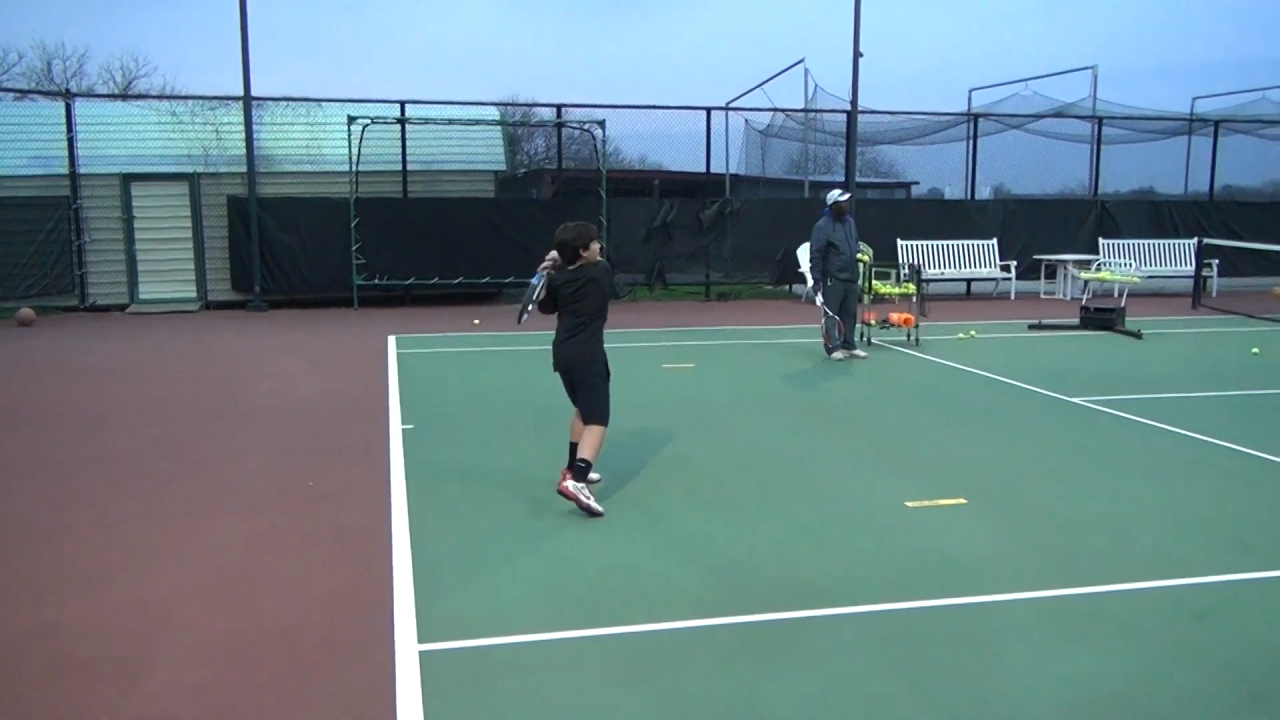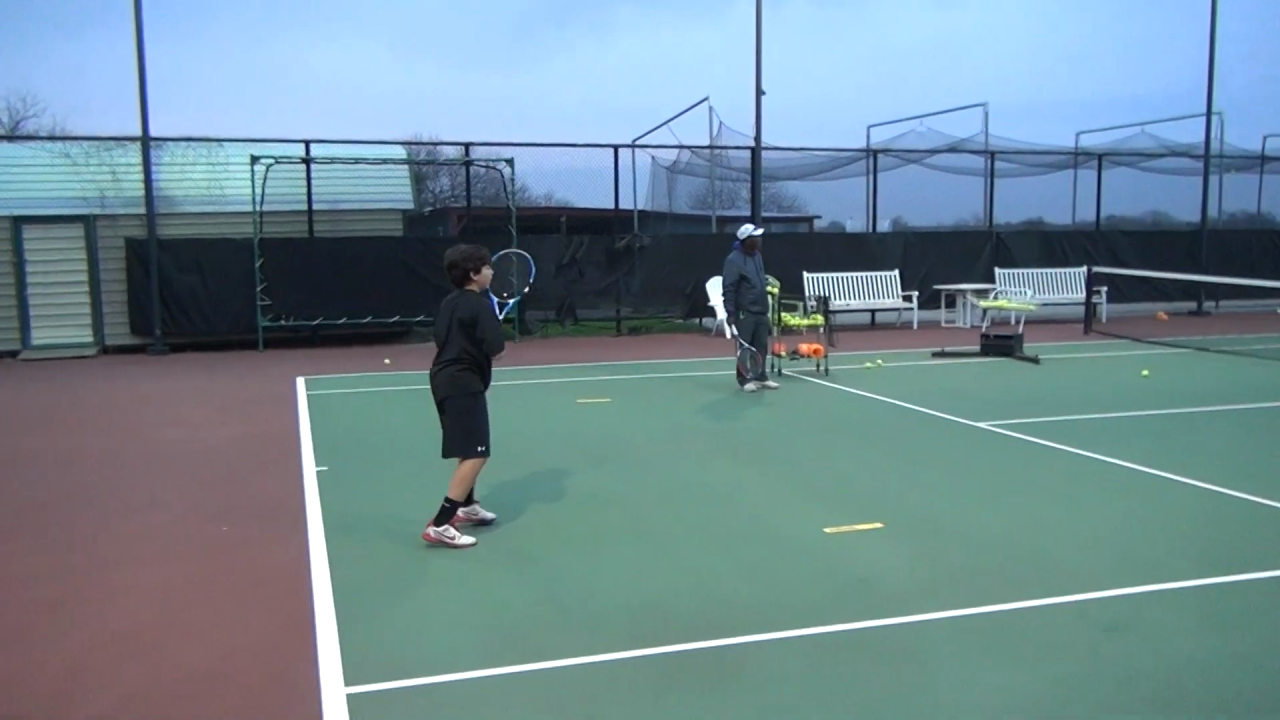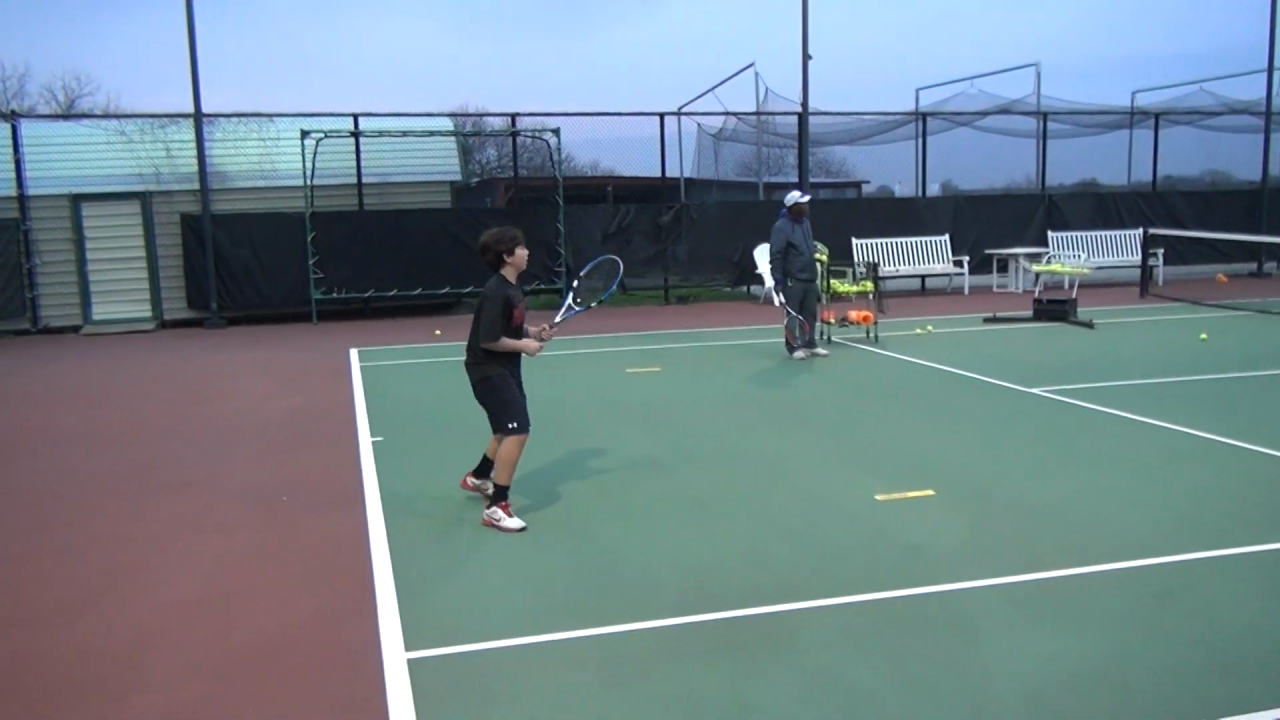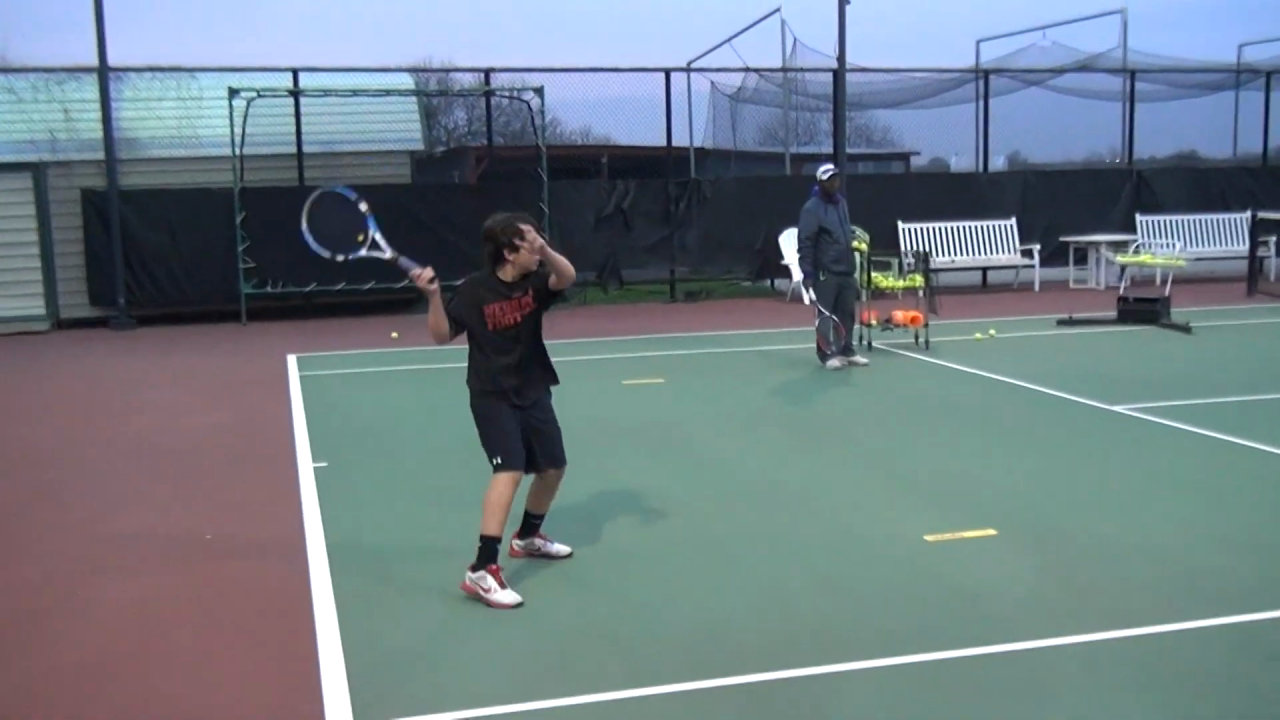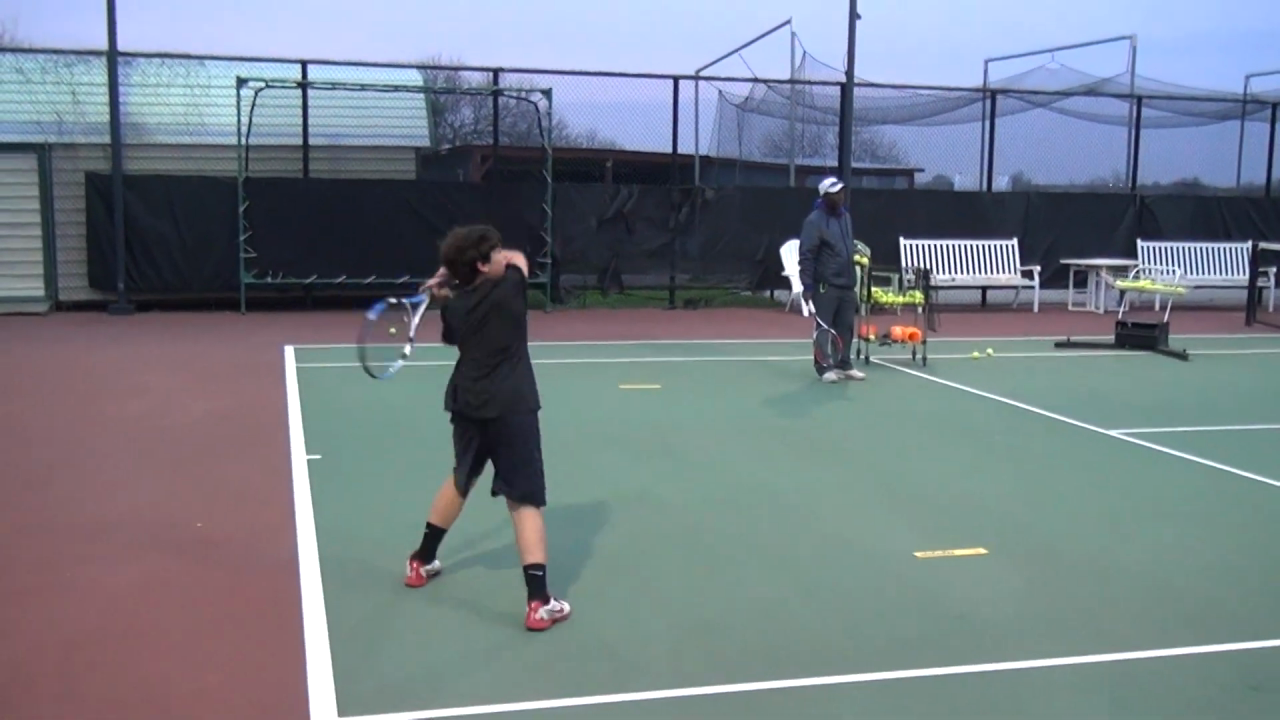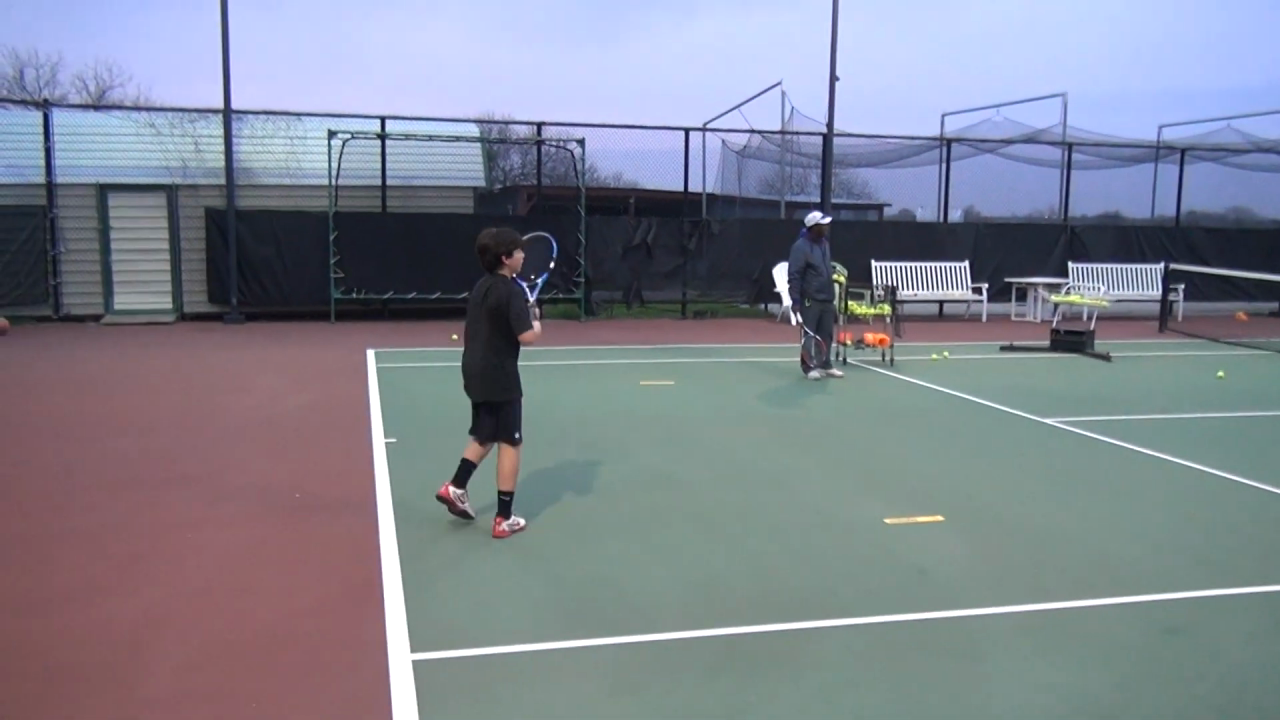
dt=0.7s
person 1, frame 1
left shoulder: (556, 280)
right shoulder: (601, 272)
left elbow: (544, 307)
left wrist: (558, 259)
right wrist: (560, 259)
left hip: (563, 352)
right hip: (588, 355)
left knee: (584, 409)
right knee: (597, 420)
left ankle: (574, 470)
right ankle: (577, 481)
person 1, frame 2
left shoulder: (449, 303)
right shoulder: (481, 306)
right elbow: (496, 351)
right wrist: (499, 339)
left hip: (444, 380)
right hip: (465, 385)
left knee: (468, 448)
right knee: (476, 454)
left ankle: (466, 506)
right ankle: (440, 525)
person 1, frame 3
left shoulder: (512, 289)
right shoulder: (497, 293)
right elbow: (489, 339)
left wrist: (534, 332)
right wrist: (524, 346)
left hip: (503, 368)
right hip: (489, 369)
left knee: (509, 428)
right knee: (517, 432)
left ankle: (478, 476)
right ankle: (496, 506)
person 1, frame 4
left shoulder: (536, 281)
right shoulder: (475, 289)
left elbow: (568, 277)
right elbow: (442, 334)
left wrist: (545, 249)
right wrist: (434, 295)
left hip: (532, 392)
right hip: (491, 395)
left knee: (553, 467)
right knee: (509, 470)
left ankle: (528, 536)
person 1, frame 5
left shoulder: (455, 304)
right shoulder: (509, 286)
right elbow: (520, 260)
left wrist: (447, 279)
left hip: (468, 404)
right hip: (512, 407)
left knee: (461, 480)
right knee: (525, 501)
left ankle: (421, 561)
person 1, frame 6
left shoulder: (481, 287)
right shoulder: (512, 291)
right elbow: (524, 336)
left wrist: (524, 317)
right wrist: (537, 328)
left hip: (475, 371)
right hip: (499, 376)
left knee: (484, 436)
right knee: (510, 443)
left ankle: (456, 486)
right ankle: (504, 518)
person 2, frame 1
left shoulder: (850, 221)
right shoulder: (823, 226)
right elbow: (816, 255)
left wrist: (860, 255)
right wrist: (816, 279)
left hip: (852, 278)
right hip: (833, 280)
left knee: (850, 314)
right knee: (832, 315)
left ankle: (849, 346)
right ankle: (832, 348)
person 2, frame 2
left shoulder: (757, 256)
right shoulder: (734, 260)
right elbow: (729, 288)
left wrist: (768, 287)
right wrist: (730, 312)
left hip: (761, 311)
right hip: (744, 312)
left knee: (761, 346)
left ankle: (760, 377)
right ankle: (744, 379)
person 2, frame 3
left shoulder: (805, 222)
right shoulder: (781, 227)
right elbow: (776, 256)
left wrist: (817, 254)
right wrist: (778, 280)
left hip: (810, 278)
right hip: (792, 280)
left knee: (810, 314)
left ankle: (810, 344)
right ankle: (793, 347)
person 2, frame 4
left shoulder: (842, 203)
right shoulder: (812, 208)
right elbow: (805, 243)
left wrist: (855, 241)
right wrist: (808, 273)
left hip: (847, 271)
right hip: (825, 273)
left knee: (847, 313)
left ankle: (847, 351)
right ankle: (827, 354)
person 2, frame 5
left shoulder: (845, 216)
right shoulder: (814, 221)
right elbow: (807, 256)
right wrist: (807, 285)
left hip: (847, 284)
right hip: (825, 285)
left knee: (846, 327)
right knee: (824, 328)
left ankle: (843, 364)
right ankle: (824, 367)
person 2, frame 6
left shoulder: (824, 243)
right shoulder: (800, 247)
right elbow: (794, 276)
left wrist: (834, 276)
right wrist: (795, 300)
left hip: (827, 299)
right hip: (810, 300)
left knee: (826, 334)
left ankle: (824, 365)
right ankle: (809, 367)
